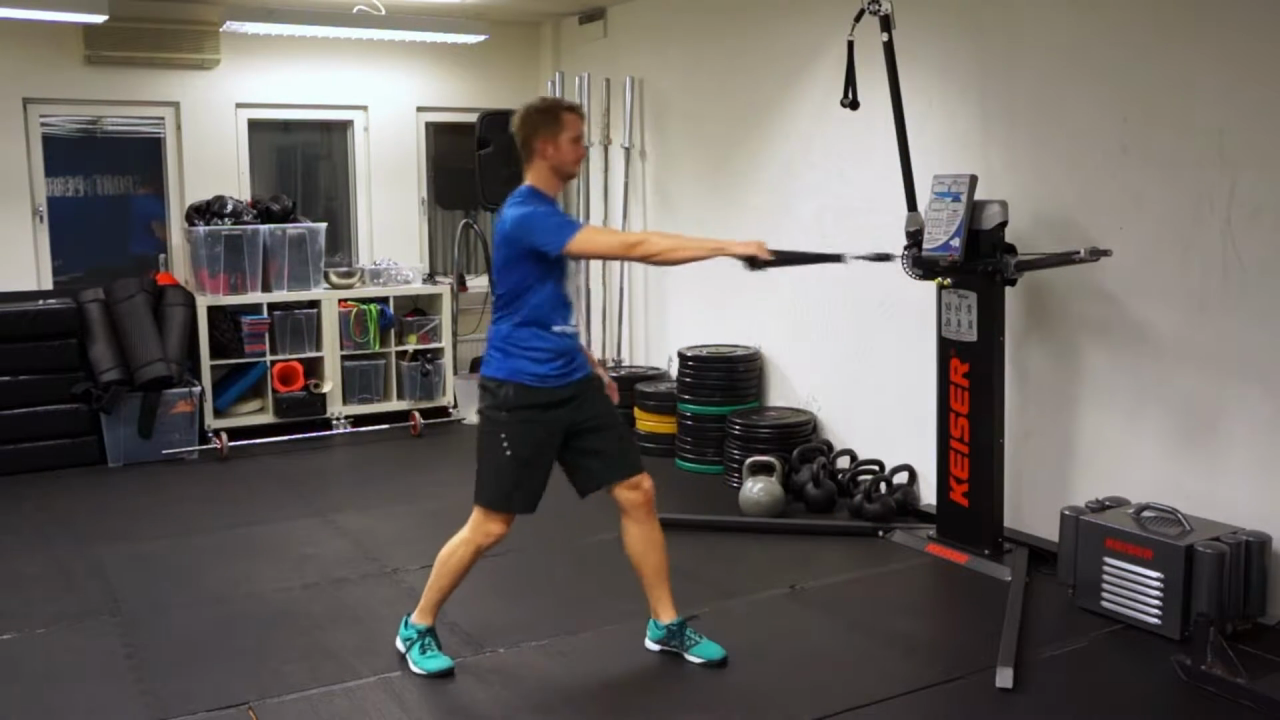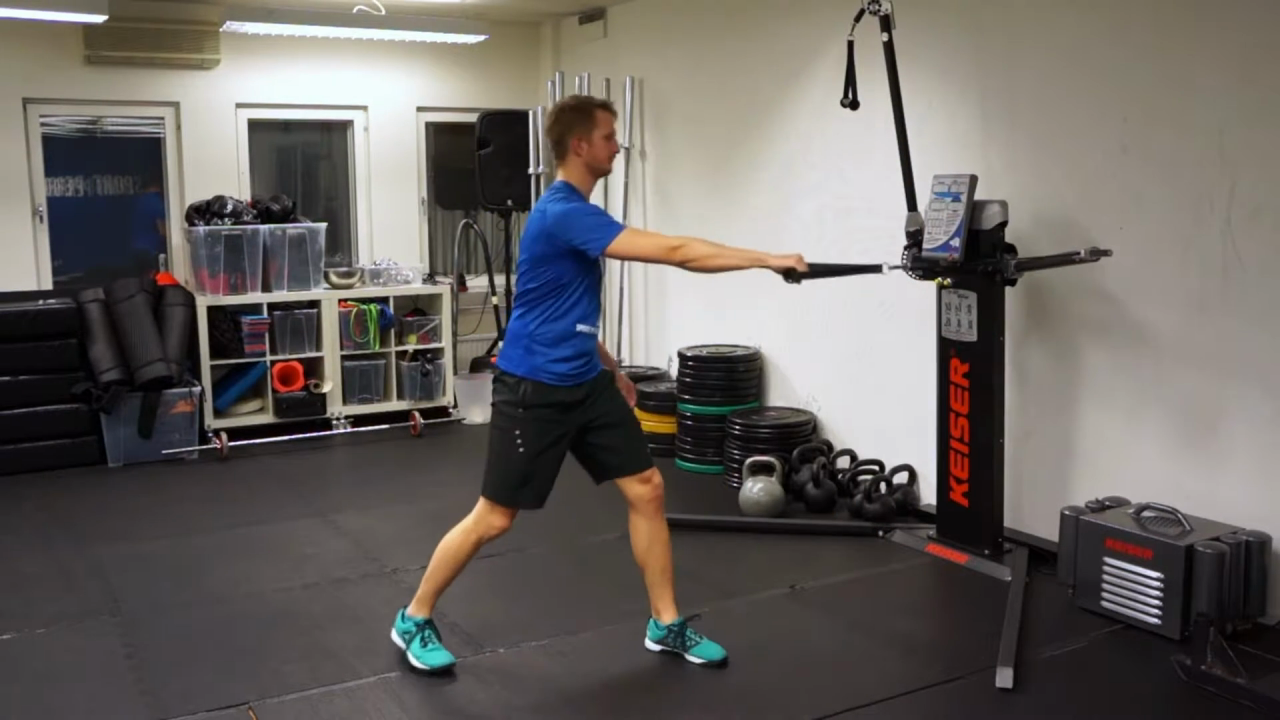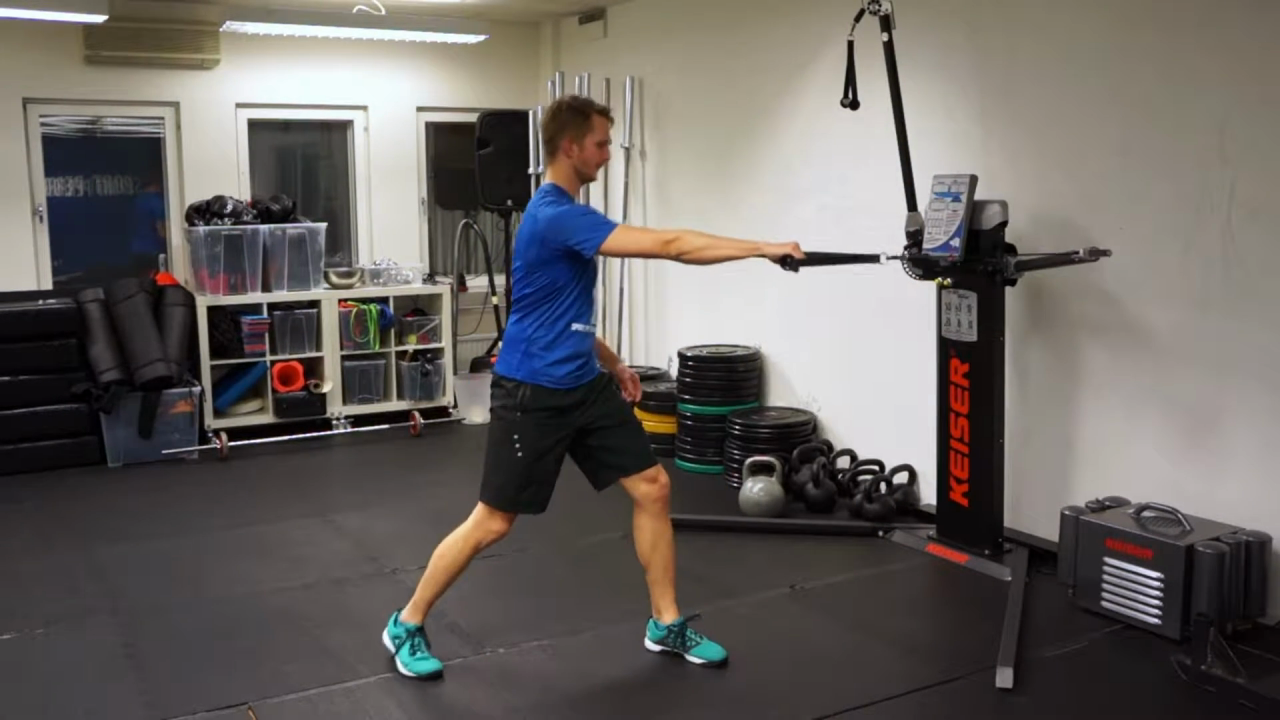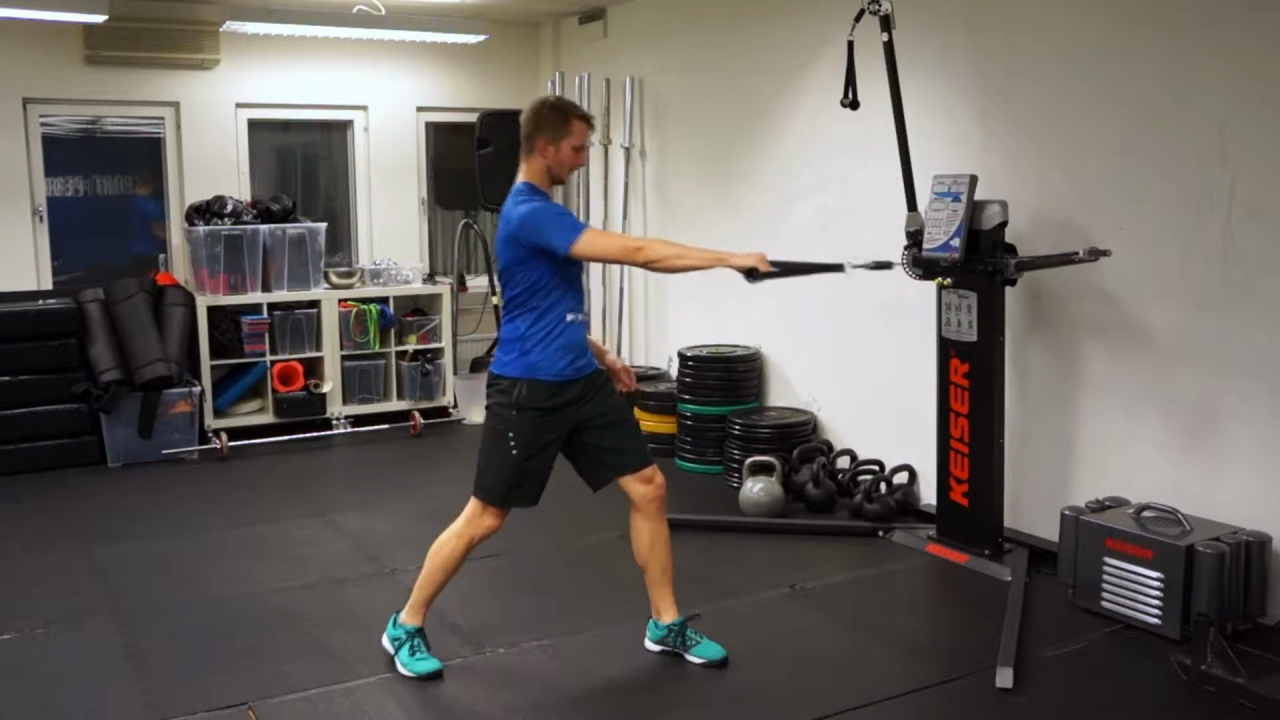
dt=0.2s
person 1, frame 1
left shoulder: (548, 213)
right shoulder: (526, 218)
right elbow: (629, 245)
left wrist: (592, 368)
right wrist: (726, 246)
left hip: (572, 383)
right hip: (518, 391)
left knee: (638, 495)
right knee: (489, 526)
left ankle: (666, 625)
right ankle: (417, 627)
person 1, frame 2
left shoulder: (576, 210)
right shoulder: (565, 214)
right elbow: (673, 252)
left wrist: (610, 365)
right wrist: (766, 259)
left hip: (585, 382)
right hip: (533, 387)
left knee: (647, 489)
right knee: (494, 516)
left ankle: (666, 624)
right ankle: (415, 619)
person 1, frame 3
left shoulder: (566, 211)
right shoulder: (556, 216)
right elbow: (668, 244)
left wrist: (611, 363)
right wrist: (763, 247)
left hip: (584, 384)
right hip: (533, 391)
left knee: (652, 488)
right knee: (492, 522)
left ankle: (667, 624)
right ankle: (406, 625)
person 1, frame 4
left shoulder: (542, 210)
right shoulder: (529, 214)
right elbow: (634, 252)
left wrist: (603, 356)
right wrist: (728, 258)
left hip: (581, 381)
right hip: (528, 389)
left knee: (649, 489)
right knee: (484, 517)
left ankle: (667, 625)
right ankle: (405, 628)
